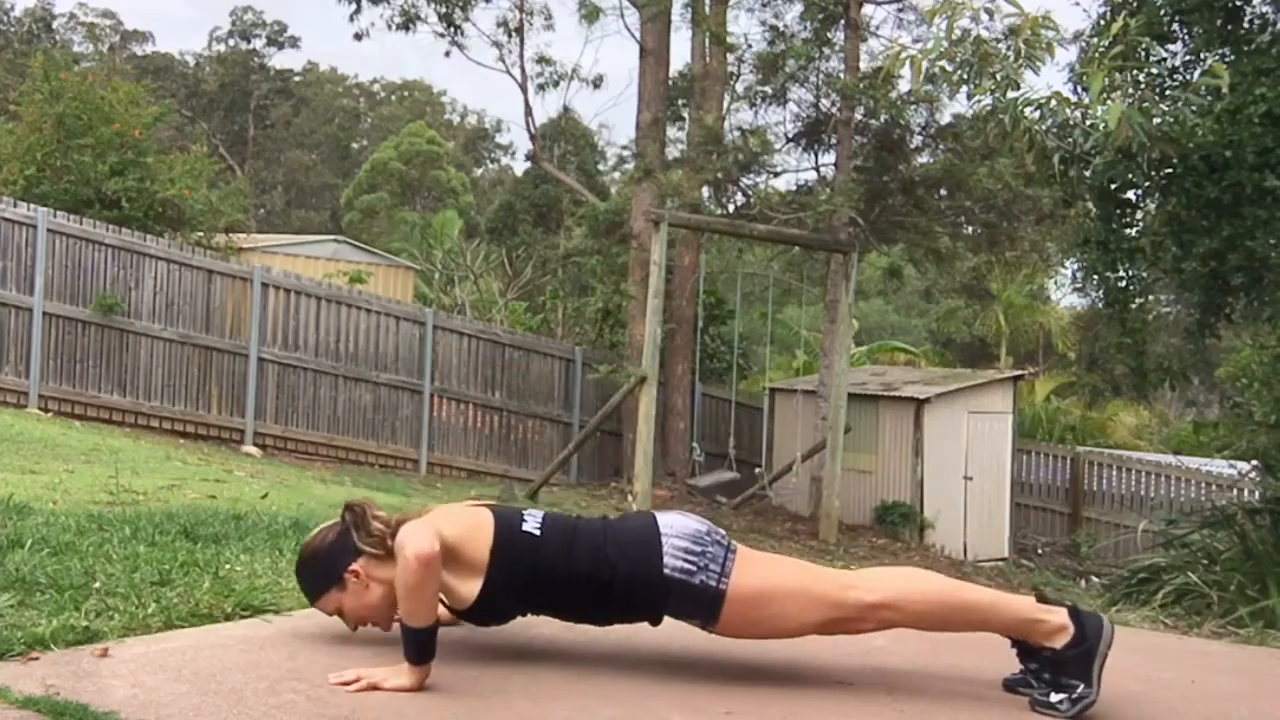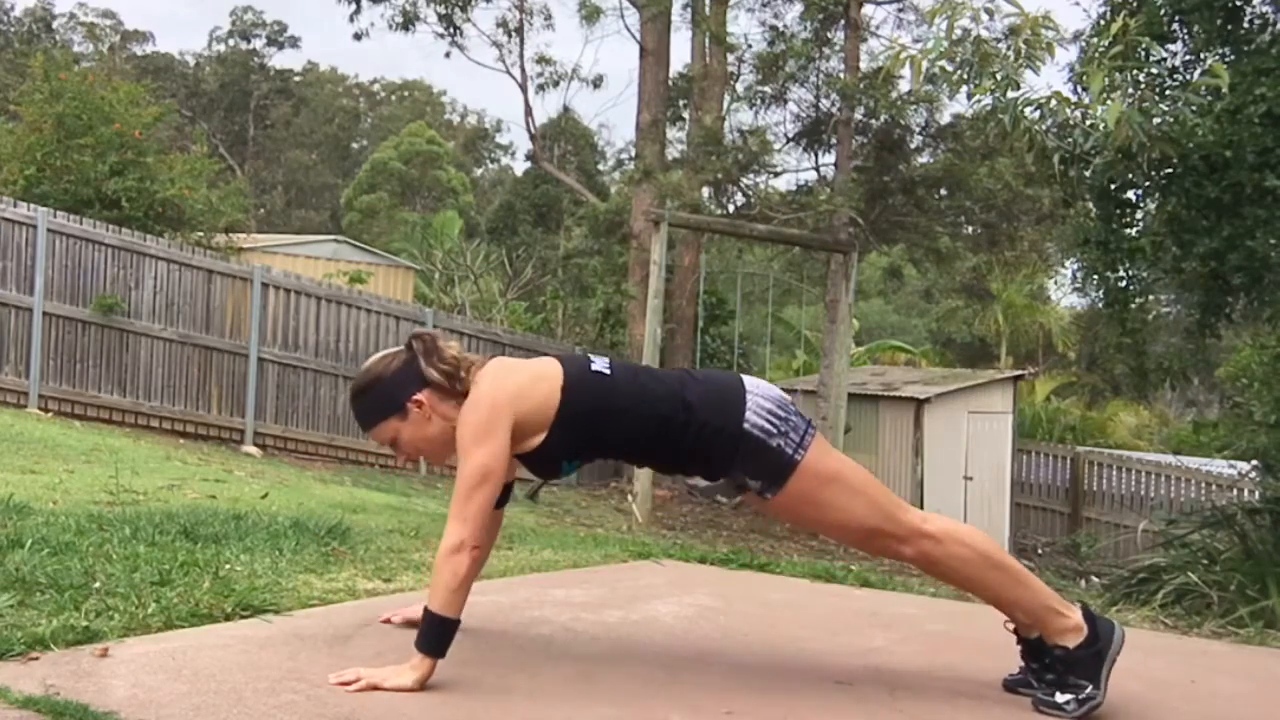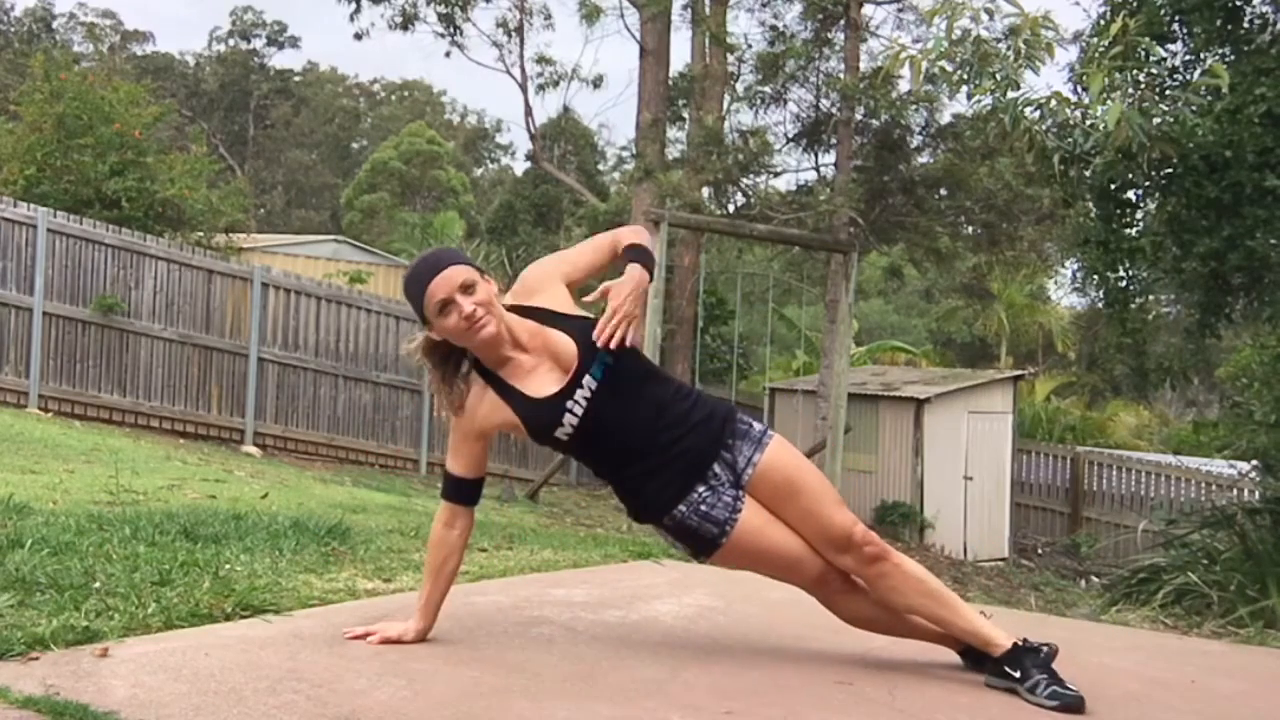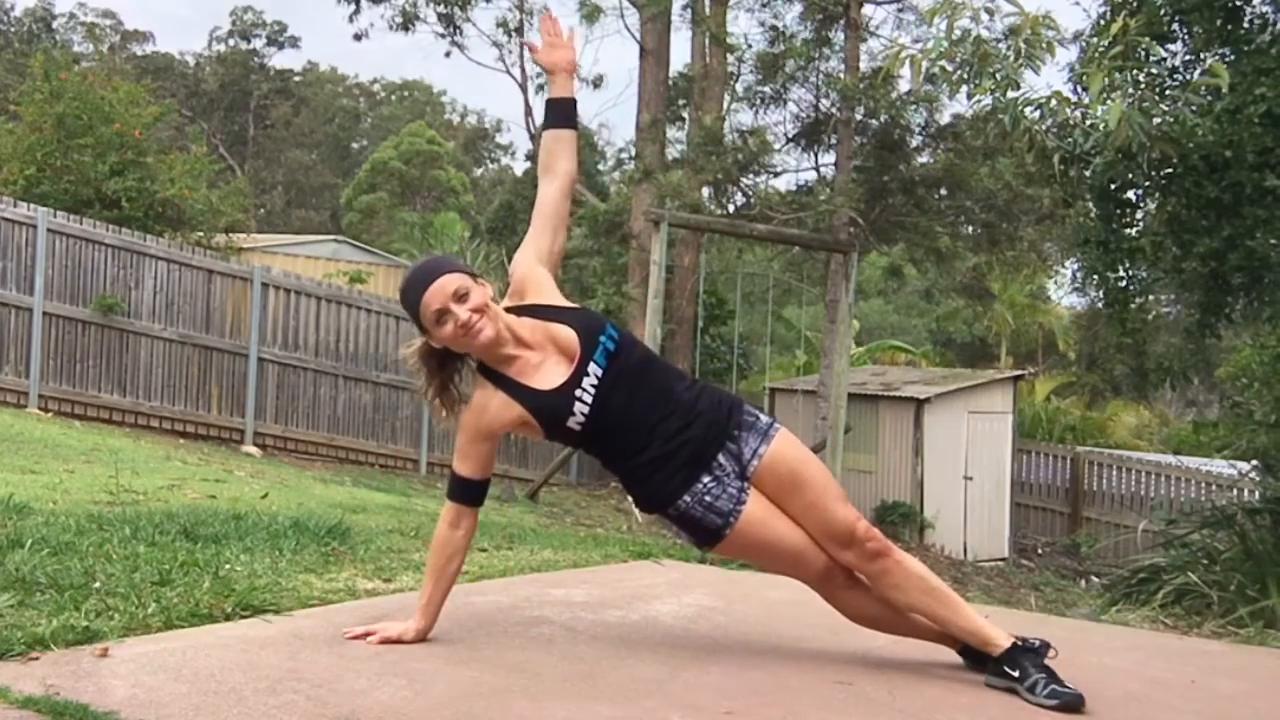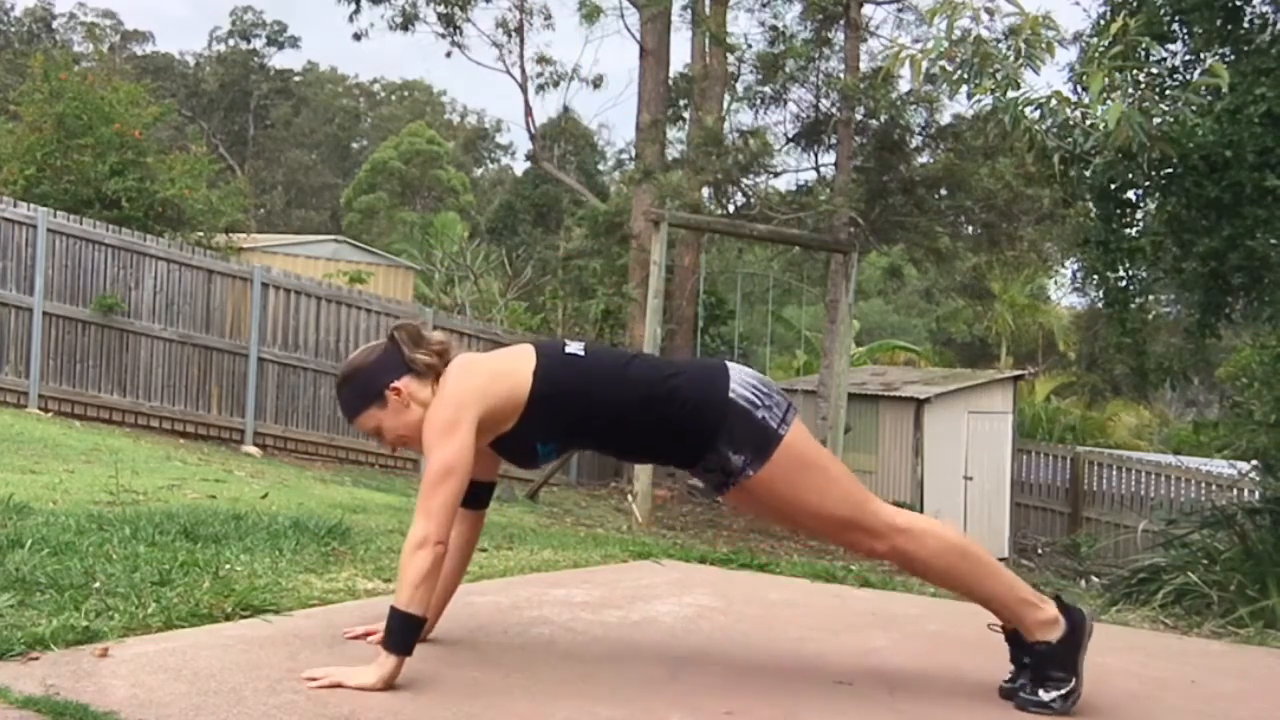
dt=1s
person 1, frame 1
left shoulder: (417, 537)
right shoulder: (442, 538)
left elbow: (417, 562)
right wrist: (446, 612)
left hip: (663, 563)
right hip: (653, 549)
left knee: (856, 600)
right knee: (848, 598)
left ankle: (1059, 628)
right ankle: (1036, 615)
person 1, frame 2
left shoulder: (488, 403)
right shoulder: (489, 406)
left elbow: (461, 540)
right elbow: (484, 524)
right wrist: (436, 612)
left hip: (733, 423)
right hip: (713, 427)
left knee: (900, 530)
right knee: (888, 535)
left ankle: (1075, 631)
right ankle: (1046, 634)
person 1, frame 3
left shoulder: (538, 285)
right shoulder: (480, 407)
left elbow: (627, 235)
right elbow: (455, 514)
left wrist: (634, 275)
right wrist: (420, 621)
left hip: (720, 433)
right hip: (677, 493)
left knee: (856, 544)
right knee: (830, 583)
left ankle: (1004, 648)
right ankle: (985, 651)
person 1, frame 4
left shoulder: (528, 286)
right shoulder: (489, 410)
left elbow: (556, 183)
right elbow: (460, 517)
left wrist: (561, 79)
right wrist: (420, 621)
left hip: (727, 426)
right hip: (685, 487)
left knee: (860, 544)
right knee: (833, 577)
left ankle: (1002, 649)
right ankle: (982, 649)
person 1, frame 5
left shoulder: (457, 396)
right shoulder: (475, 413)
left elbow: (427, 539)
right elbow: (463, 526)
right wrist: (420, 620)
left hip: (720, 408)
right hip: (703, 435)
left knee: (872, 526)
right knee: (861, 535)
left ankle: (1047, 622)
right ankle: (1022, 615)
